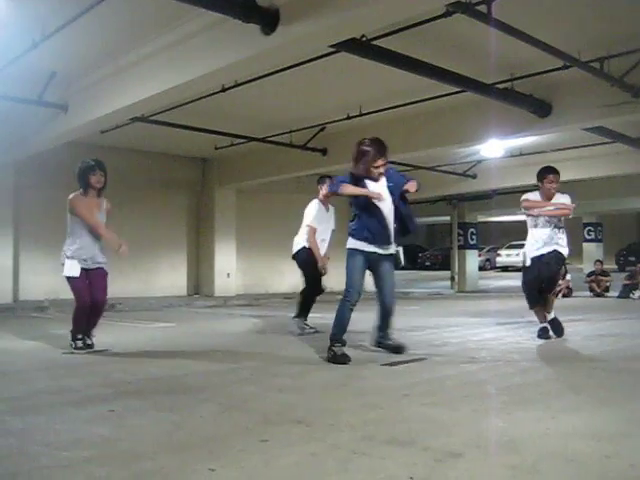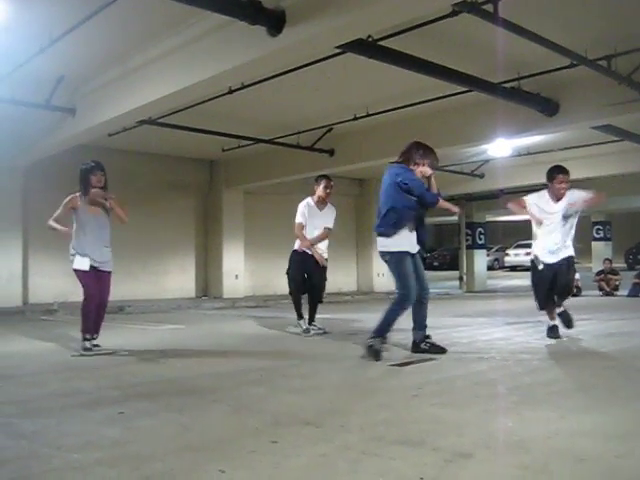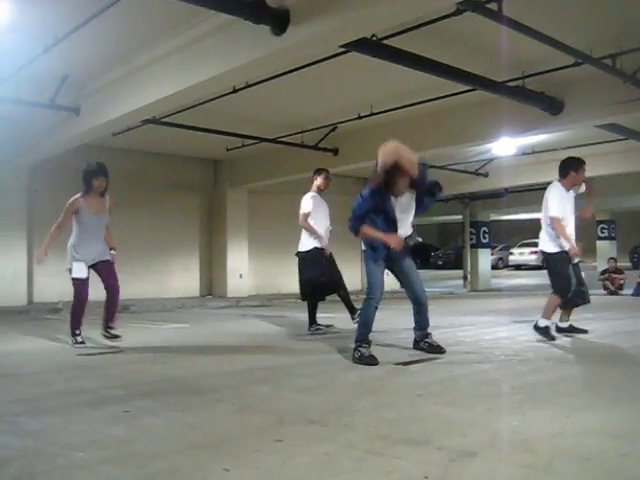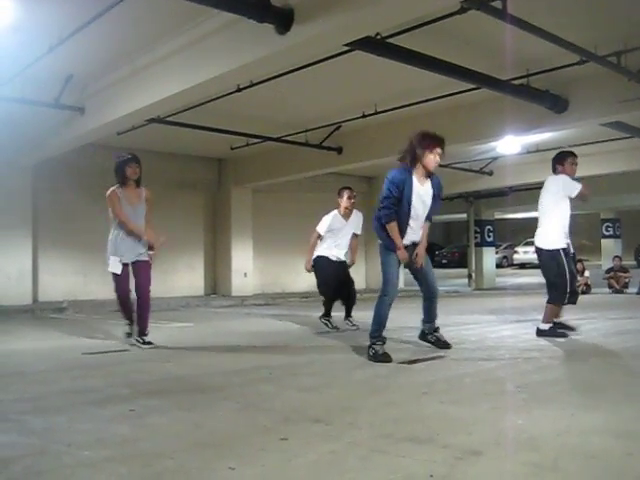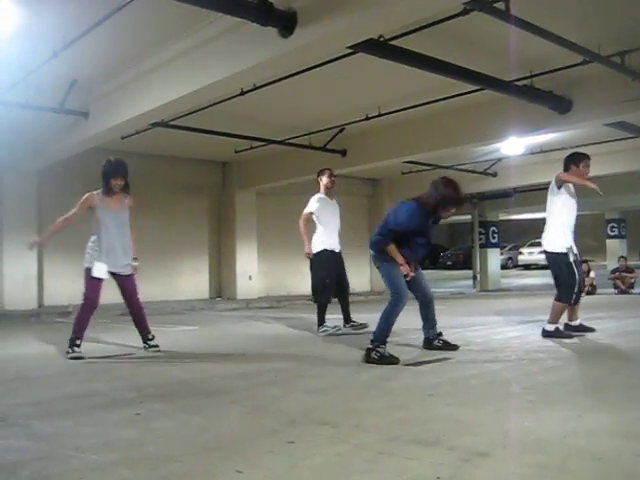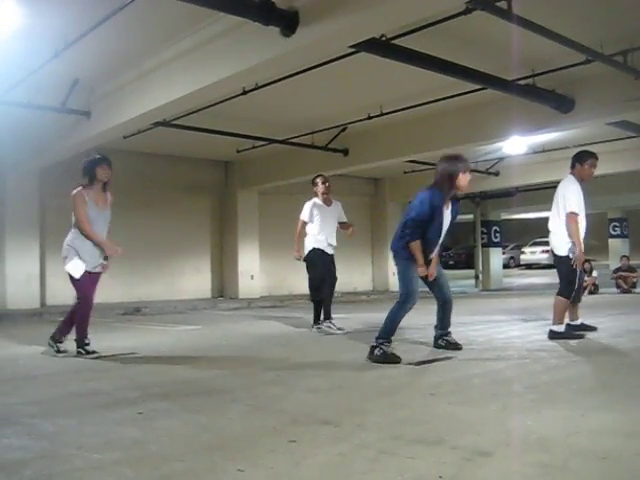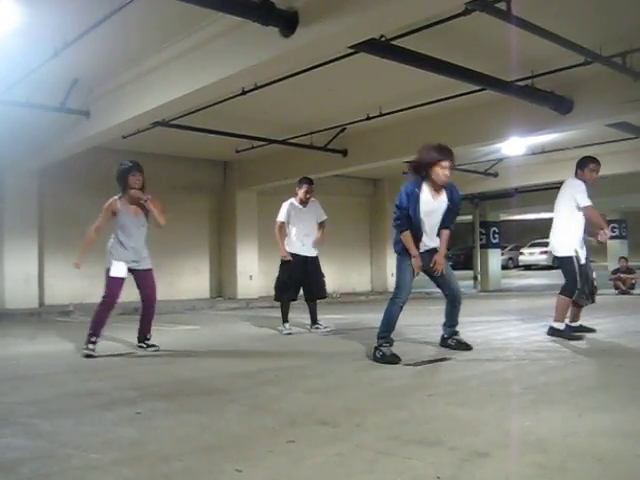
dt=0.7s
person 1, frame 1
left shoulder: (392, 175)
right shoulder: (354, 179)
left elbow: (407, 185)
right elbow: (337, 188)
left wrist: (411, 186)
right wrist: (366, 192)
left hip: (386, 250)
right hip: (359, 247)
left knee: (388, 299)
right knee: (351, 296)
left ankle: (383, 336)
right ankle: (336, 344)
person 1, frame 2
left shoulder: (407, 178)
right shoulder: (400, 172)
left elbow: (428, 196)
right elbow: (428, 199)
left wrist: (431, 181)
right wrist: (450, 207)
left hip: (409, 245)
right hip: (394, 245)
left knee: (422, 293)
right knee: (408, 295)
left ankle: (420, 339)
right ankle: (377, 338)
person 1, frame 3
left shoulder: (415, 186)
right shoulder: (373, 194)
right elbow: (355, 224)
right wrist: (385, 237)
left hip: (399, 249)
right hip: (375, 250)
left knee: (418, 296)
right knee: (375, 296)
left ankle: (422, 338)
right ankle: (361, 347)
person 1, frame 4
left shoulder: (434, 183)
right shoulder: (398, 177)
right elbow: (387, 213)
left wrist: (422, 245)
right wrist: (399, 247)
left hip: (415, 245)
right hip: (392, 244)
left knee: (431, 289)
right knee: (389, 291)
left ankle: (429, 330)
right ankle: (376, 342)
person 1, frame 5
left shoulder: (433, 215)
right shoulder: (411, 211)
right elbow: (383, 238)
left wrist: (411, 264)
right wrist: (401, 263)
left hip: (406, 257)
right hip: (385, 255)
left knee: (426, 295)
right knee: (400, 297)
left ankle: (432, 337)
right ankle: (375, 348)
person 1, frame 6
left shoulder: (453, 204)
right shoulder: (429, 198)
left elbow: (439, 237)
right elbow: (411, 233)
left wrist: (433, 263)
right wrist: (420, 264)
left hip: (428, 256)
right hip: (407, 254)
left knee: (446, 297)
right knee: (410, 296)
left ankle: (442, 335)
right ankle: (380, 345)
person 1, frame 7
left shoulder: (452, 194)
right shoulder: (410, 189)
left elbow: (447, 225)
right elbow: (400, 223)
left wrist: (442, 253)
right wrist: (413, 255)
left hip: (434, 251)
right hip: (409, 251)
left knee: (454, 293)
right knee: (401, 294)
left ankle: (449, 336)
right ankle: (383, 345)
person 2, frame 1
left shoulder: (104, 203)
right shoulder: (75, 199)
right elbow: (95, 224)
right wrist: (118, 243)
left hip: (97, 260)
right hip: (74, 259)
left knee: (99, 300)
right knee: (84, 301)
left ankle: (87, 335)
right ankle: (76, 337)
person 2, frame 2
left shoulder: (109, 199)
right shoulder: (75, 200)
left elbow: (124, 218)
right elbow: (52, 221)
left wrist: (106, 200)
right wrist: (62, 229)
left hip: (103, 257)
right hip: (82, 255)
left knee: (102, 299)
right knee: (91, 294)
left ankle: (92, 337)
right ankle: (86, 337)
person 2, frame 3
left shoulder: (107, 201)
right shoulder: (77, 202)
right elbow: (59, 226)
left wrist: (112, 249)
right wrist: (44, 248)
left hip: (101, 254)
right hip: (79, 255)
left knee: (113, 288)
right knee: (81, 296)
left ankle: (108, 327)
right ankle: (75, 333)
person 2, frame 4
left shoulder: (144, 193)
right shoulder: (113, 194)
right elbow: (125, 221)
left wrist: (151, 246)
right wrist: (149, 236)
left hip: (140, 250)
right hip: (120, 249)
left knee: (143, 291)
right knee: (123, 292)
left ankle: (141, 334)
right ankle: (130, 324)
person 2, frame 5
left shoulder: (128, 201)
right shoulder: (93, 199)
right elbow: (67, 219)
left wrist: (134, 258)
right wrist: (43, 238)
left hip: (122, 260)
right hip: (98, 258)
left knee: (133, 301)
right knee: (90, 302)
left ankle: (148, 339)
right ankle: (74, 344)
person 2, frame 6
left shoulder: (108, 197)
right shoulder: (79, 195)
right elbow: (85, 227)
left wrist: (106, 255)
right wrist: (109, 246)
left hip: (95, 257)
right hip: (76, 253)
left knee: (84, 301)
right knee: (85, 299)
left ankle: (57, 338)
right ankle: (82, 344)
person 2, frame 7
left shoulder: (149, 200)
right shoulder: (115, 204)
left elbow: (162, 222)
right elbow: (95, 230)
left wrist: (145, 202)
right wrist: (81, 255)
left hip: (141, 258)
right hip: (118, 257)
left knee: (150, 299)
right knee: (109, 299)
left ankle: (143, 339)
right ankle: (91, 341)
person 3, frame 1
left shoulder: (564, 198)
right shoulder: (530, 197)
left elbow: (566, 212)
right elbow: (525, 205)
left wrist: (539, 212)
right wrist: (554, 205)
left hip: (556, 250)
right hip: (534, 252)
left knee: (547, 277)
right knee: (530, 287)
left ankle: (551, 316)
right ankle: (543, 324)
person 3, frame 2
left shoulder: (574, 195)
right shoulder: (537, 198)
left elbow: (598, 197)
right elbow: (512, 204)
left wrist: (583, 202)
right wrist: (530, 213)
left hip: (564, 255)
right hip: (542, 256)
left knee: (565, 286)
right knee: (543, 292)
left ankle: (559, 307)
right ankle: (552, 322)
person 3, frame 3
left shoulder: (570, 188)
right shoulder: (555, 192)
left elbow: (586, 187)
right elbow: (554, 221)
left wrist: (588, 205)
right wrist: (571, 244)
left hip: (564, 247)
right hip: (554, 248)
left knee: (574, 285)
right knee: (565, 285)
left ankle: (564, 324)
right ankle: (542, 323)
person 3, frame 4
left shoulder: (551, 185)
right shoulder: (561, 180)
left elbow: (544, 214)
right elbow: (583, 194)
right wrist: (581, 191)
left hip: (545, 243)
right hip: (554, 244)
left knee: (560, 283)
right knee: (563, 284)
left ankle: (554, 320)
right ankle: (544, 326)
person 3, frame 5
left shoulder: (566, 188)
right shoulder: (560, 182)
right elbow: (561, 176)
right wrist: (590, 184)
left hip: (563, 243)
right hip: (558, 245)
left knee: (575, 283)
right knee: (570, 284)
left ankle: (573, 322)
right ankle: (550, 327)
person 3, frame 6
left shoulder: (567, 184)
right shoulder: (572, 186)
right elbow: (571, 218)
right wrist: (579, 247)
left hip: (561, 243)
right hip: (567, 245)
left knee: (574, 284)
right knee: (569, 285)
left ankle: (574, 322)
right ankle: (556, 328)
person 3, frame 7
left shoulder: (578, 188)
right shoulder: (575, 184)
right elbow: (590, 211)
right wrist: (604, 228)
left hip: (576, 245)
right hip: (566, 245)
left knee: (583, 283)
right knee: (575, 284)
left ankle: (574, 323)
right ankle: (557, 325)
person 4, frame 1
left shoulder: (331, 209)
right shoulder: (315, 207)
right elbow: (311, 235)
left wrist: (324, 256)
right wrist: (321, 259)
left hip: (317, 252)
right hip: (304, 249)
left knee: (314, 285)
right knee: (313, 282)
left ankle: (302, 320)
right ankle: (298, 318)
person 4, frame 2
left shoulder: (331, 210)
right shoulder: (305, 205)
left elbow: (326, 233)
right elbow: (298, 231)
left wrist: (310, 243)
right wrist: (314, 251)
left hip: (320, 254)
right hip: (301, 251)
left knee: (316, 288)
right knee: (295, 280)
left ankle: (311, 322)
right ankle: (300, 318)
person 4, frame 3
left shoulder: (321, 200)
right shoulder: (309, 198)
right elbow: (303, 222)
right wrist: (321, 239)
left hip: (322, 249)
right hip: (312, 249)
left knee: (336, 281)
right knee: (316, 286)
left ankle: (353, 313)
right ankle: (313, 325)
person 4, frame 4
left shoulder: (358, 216)
right shoulder: (331, 218)
right elbow: (315, 237)
left wrist: (353, 257)
right wrist: (309, 260)
left hip: (340, 259)
right hip: (323, 257)
left knee: (349, 290)
right knee: (332, 287)
left ankle: (348, 317)
right ankle: (326, 315)
person 4, frame 5
left shoulder: (333, 202)
right shoulder: (317, 199)
right elbow: (303, 221)
right wrist: (307, 244)
left hip: (334, 249)
right hip: (322, 250)
left knee: (342, 286)
right knee: (325, 287)
left ankle: (348, 321)
right ankle: (321, 325)
person 4, frame 6
left shoulder: (337, 206)
right shoulder: (311, 205)
left elbow: (342, 224)
right elbow: (301, 227)
left wrist: (349, 227)
right wrist: (298, 249)
left hip: (328, 251)
right hip: (315, 250)
left knee: (322, 285)
right knee: (326, 281)
left ankle: (317, 322)
right ankle: (327, 320)
person 4, frame 7
left shoulder: (315, 205)
right shoulder: (288, 206)
left elbow: (322, 223)
right elbow: (279, 228)
left wrist: (322, 233)
right wrist: (282, 249)
left hip: (312, 254)
right hip: (293, 253)
left knee: (314, 288)
right knee: (287, 288)
left ankle: (314, 323)
right ankle: (285, 323)
